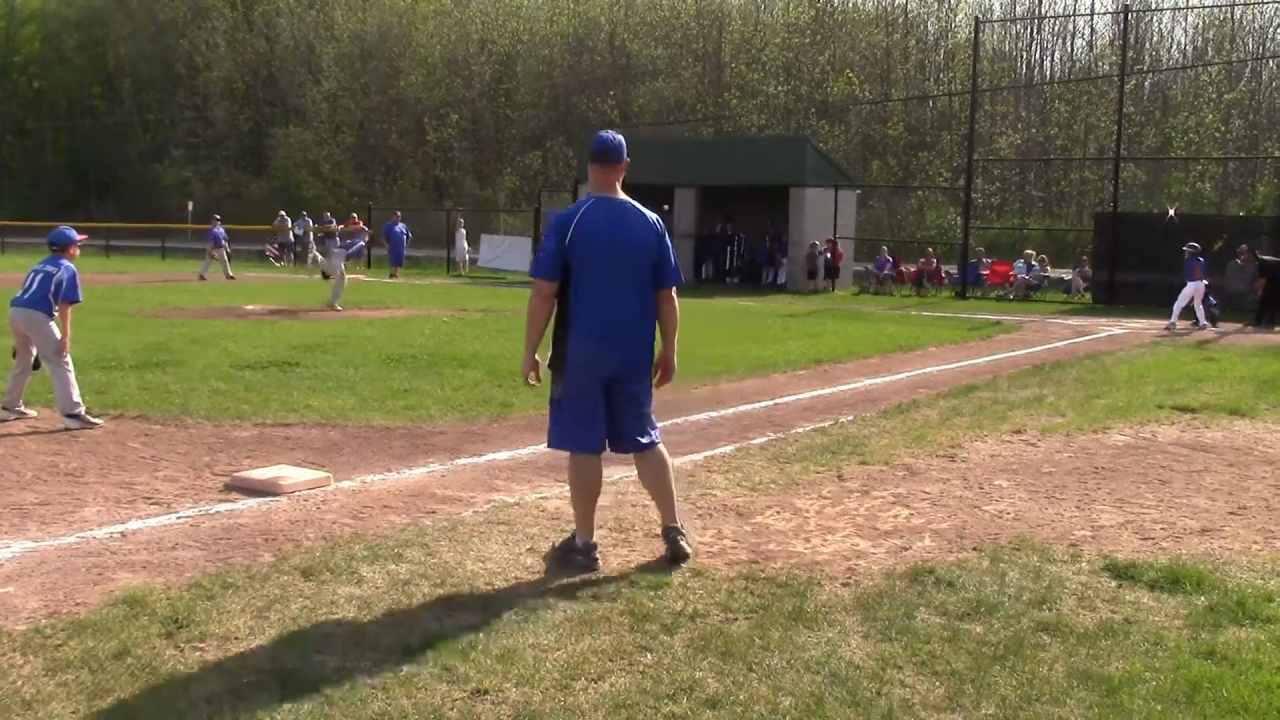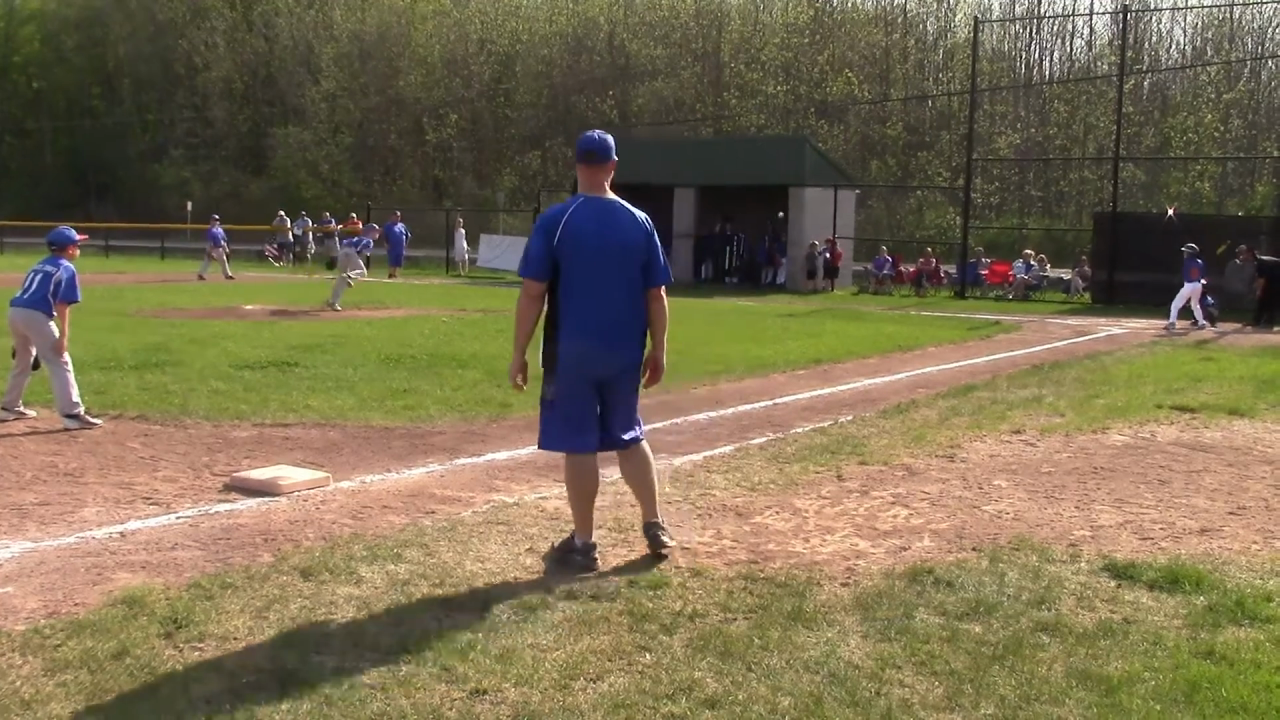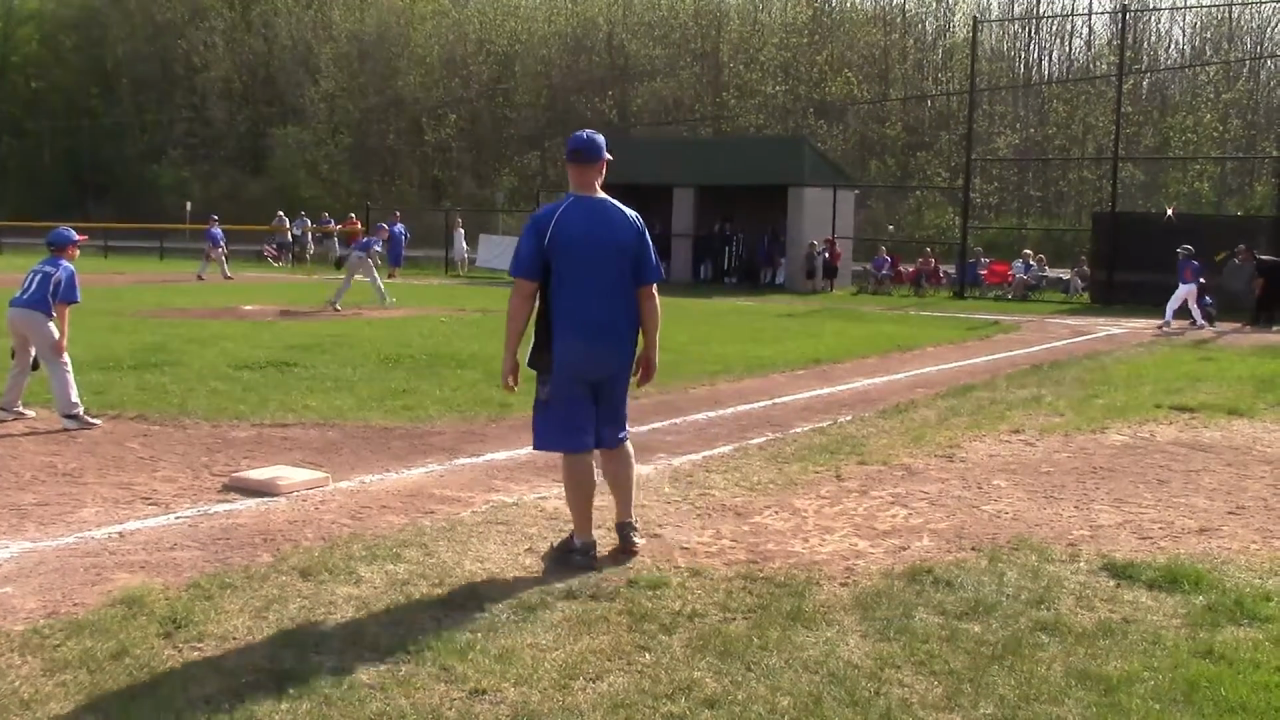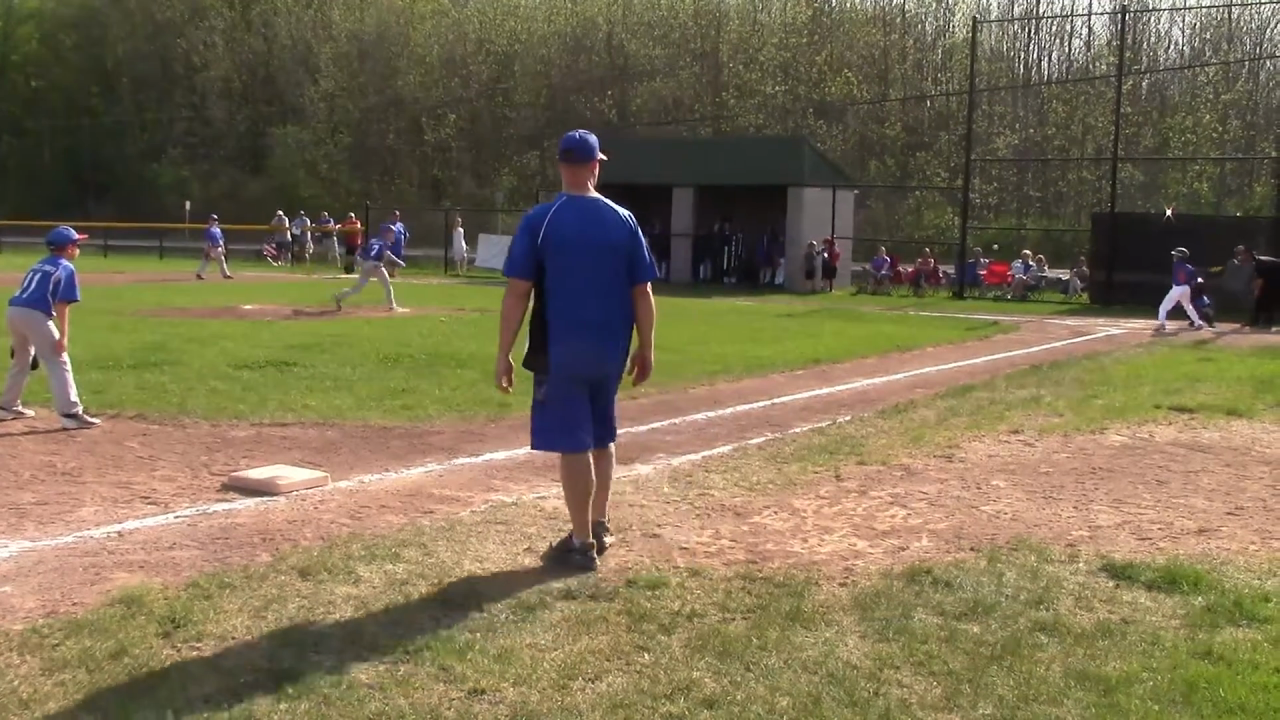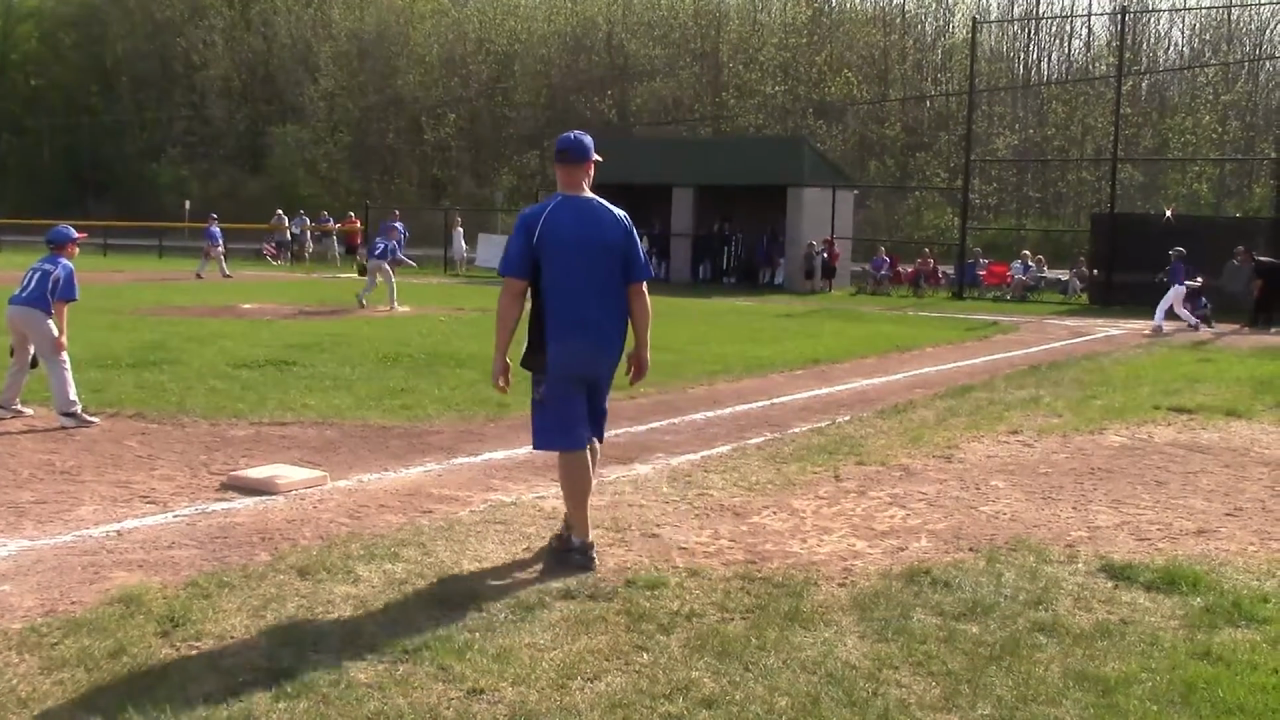
dt=0.1s
person 1, frame 1
left shoulder: (567, 221)
right shoulder: (650, 223)
left elbow: (544, 293)
right elbow: (667, 296)
left wrist: (530, 351)
right wrist: (668, 350)
left hip: (579, 355)
right hip: (634, 356)
left knee: (583, 447)
right knee: (644, 441)
left ankle: (584, 543)
right ankle: (673, 531)
person 1, frame 2
left shoulder: (555, 221)
right shoulder: (639, 222)
left elbow: (533, 294)
right elbow: (656, 296)
left wrist: (519, 353)
right wrist: (657, 350)
left hip: (571, 355)
right hip: (624, 355)
left knee: (578, 447)
right knee: (629, 437)
left ankle: (583, 543)
right ankle: (654, 524)
person 1, frame 3
left shoulder: (546, 220)
right shoulder: (630, 220)
left elbow: (524, 293)
right elbow: (648, 294)
left wrist: (510, 353)
right wrist: (650, 349)
left hip: (564, 353)
right hip: (616, 353)
left knee: (575, 445)
right knee: (614, 438)
left ankle: (583, 542)
right ankle: (626, 524)
person 1, frame 4
left shoulder: (539, 220)
right shoulder: (623, 220)
left elbow: (518, 293)
right elbow: (642, 292)
left wrist: (503, 353)
right wrist: (645, 348)
left hip: (560, 353)
right hip: (610, 352)
left knee: (572, 445)
right knee: (602, 438)
left ankle: (582, 542)
right ankle: (599, 525)
person 1, frame 5
left shoulder: (534, 219)
right shoulder: (618, 220)
left elbow: (513, 292)
right elbow: (637, 292)
left wrist: (500, 353)
right wrist: (641, 347)
left hip: (556, 351)
right hip: (605, 350)
left knee: (569, 443)
right knee: (589, 436)
left ankle: (579, 541)
right ankle: (575, 521)
person 2, frame 1
left shoulder: (41, 265)
right shoulder: (67, 269)
right elbow: (64, 305)
left wrist: (23, 335)
right wrist: (65, 336)
right hip: (36, 316)
left knee: (24, 360)
right knee: (61, 363)
right ankle: (74, 414)
person 2, frame 2
left shoulder: (40, 265)
right shoulder: (66, 269)
right elbow: (62, 305)
right wrist: (63, 336)
left hip: (15, 312)
right hip: (36, 316)
left knee: (23, 360)
right knee: (60, 363)
left ankle: (9, 407)
right ankle: (73, 414)
person 2, frame 3
left shoulder: (40, 265)
right shoulder: (66, 269)
right elbow: (62, 305)
left wrist: (22, 335)
right wrist: (63, 336)
right hip: (35, 316)
left knee: (22, 360)
right knee: (60, 363)
right ankle: (72, 414)
person 2, frame 4
left shoulder: (40, 265)
right shoulder: (66, 268)
right elbow: (61, 304)
left wrist: (21, 334)
right wrist: (63, 335)
right hip: (35, 315)
left knee: (22, 360)
right knee: (59, 363)
right ankle: (71, 414)
person 2, frame 5
left shoulder: (40, 263)
right shoulder: (65, 267)
right elbow: (60, 302)
left wrist: (21, 333)
right wrist: (62, 333)
right hip: (34, 314)
left knee: (21, 358)
right knee: (58, 361)
right ankle: (70, 412)
